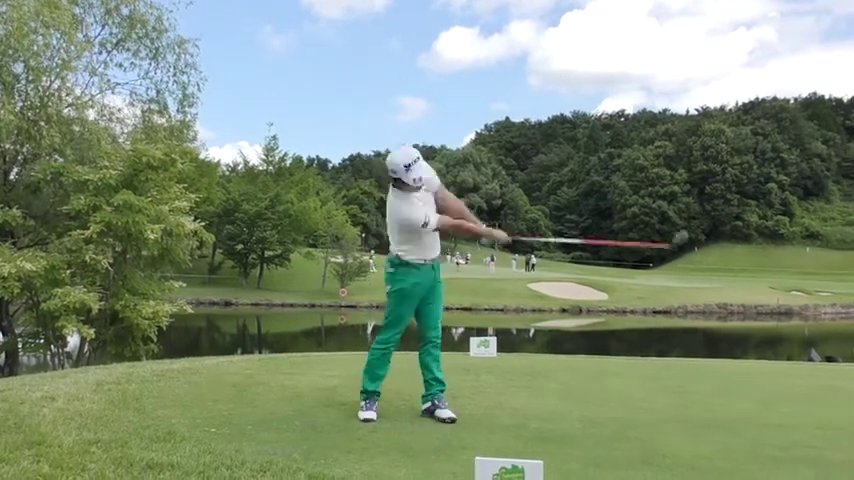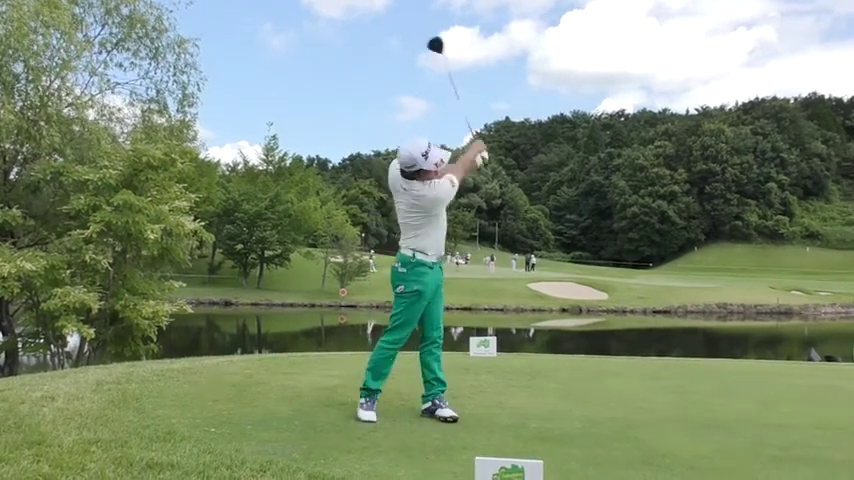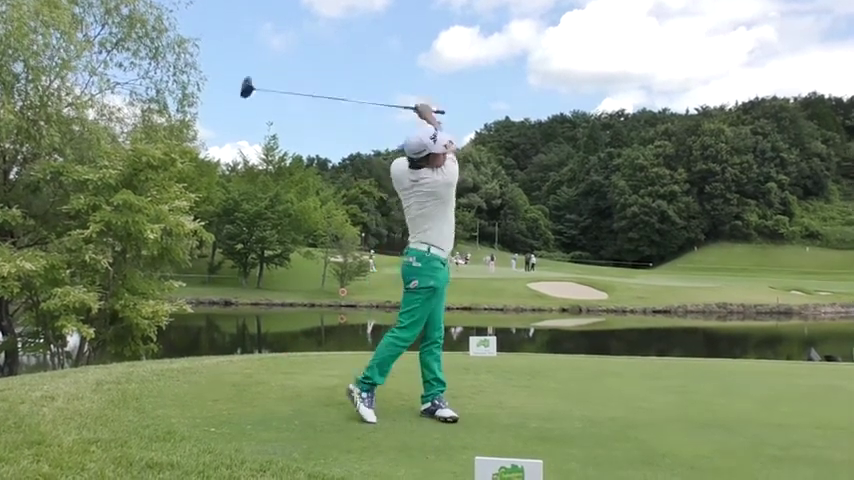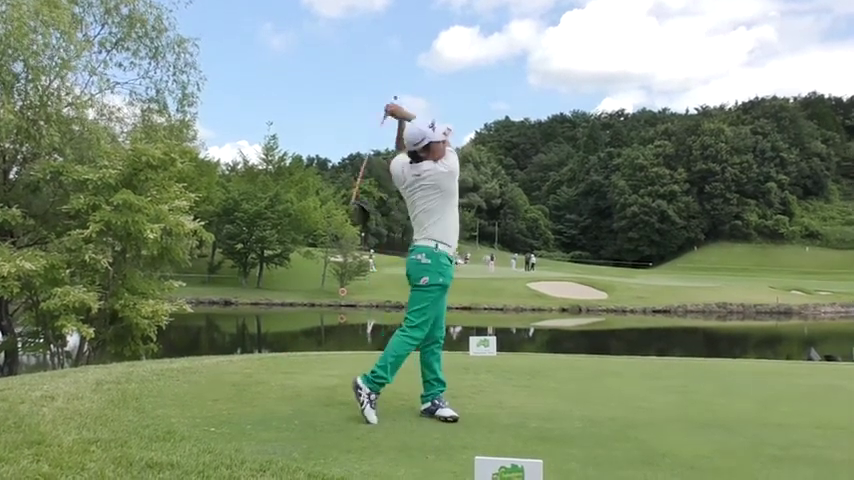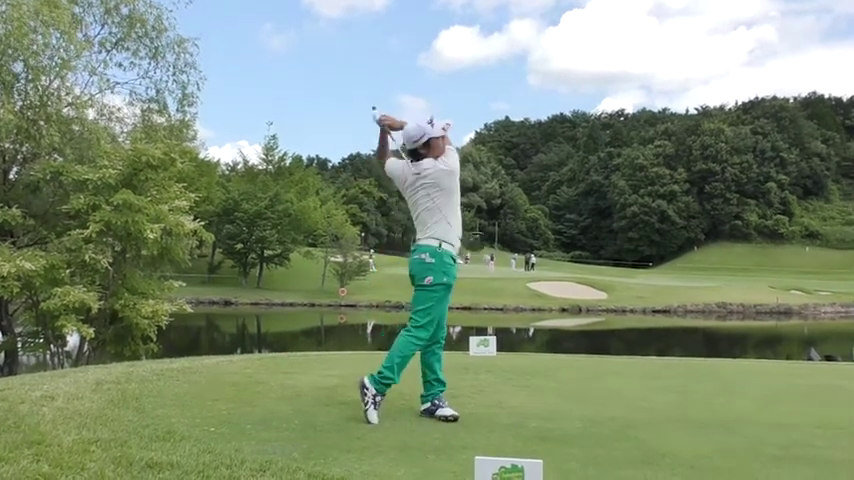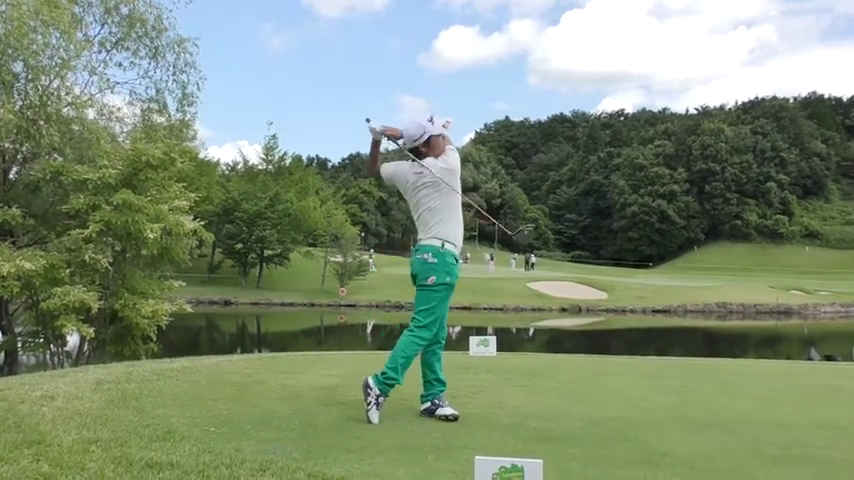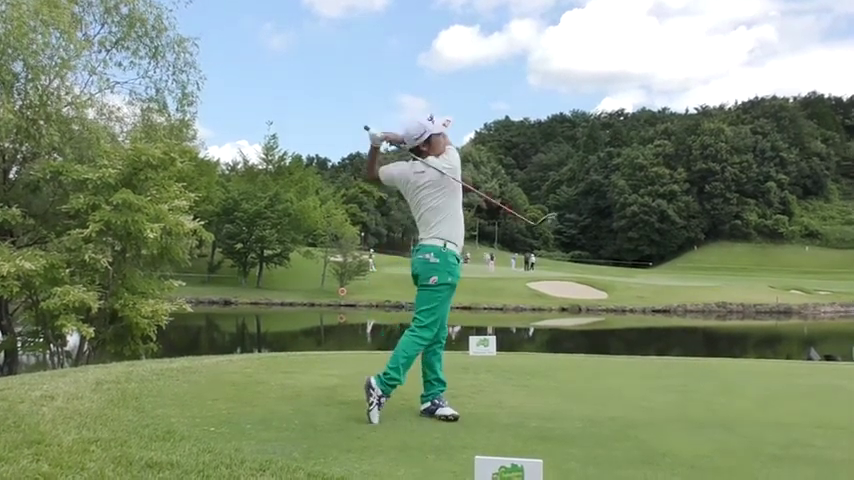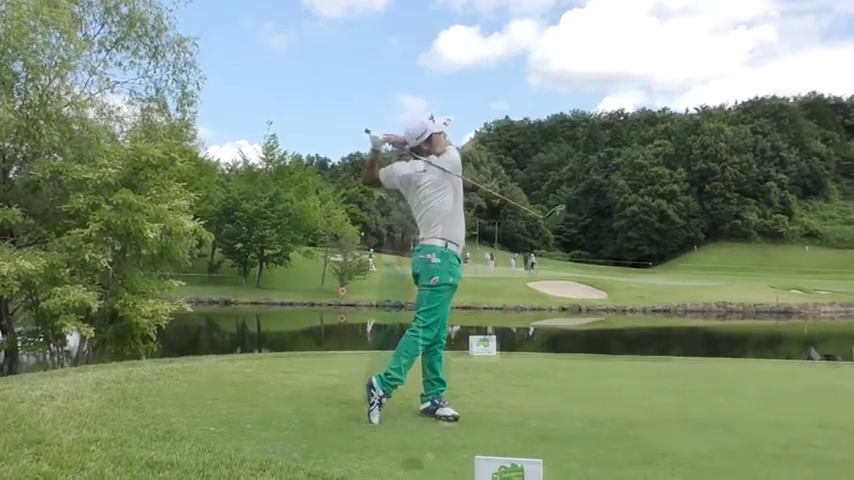
dt=0.1s
person 1, frame 1
left shoulder: (420, 174)
right shoulder: (404, 211)
left elbow: (446, 199)
right elbow: (450, 226)
left wrist: (478, 225)
right wrist: (486, 233)
left hip: (428, 269)
right hip: (405, 271)
left knee: (431, 336)
right knee: (389, 337)
left ankle: (433, 399)
right ankle: (369, 396)
person 1, frame 2
left shoulder: (399, 168)
right shoulder: (430, 193)
left elbow: (446, 170)
right elbow: (457, 173)
left wrist: (471, 155)
right wrist: (474, 150)
left hip: (431, 268)
right hip: (416, 271)
left knee: (433, 337)
right knee: (396, 335)
left ankle: (434, 398)
right ankle: (368, 395)
person 1, frame 3
left shoulder: (400, 169)
right shoulder: (444, 177)
right elbow: (451, 152)
left wrist: (429, 123)
right wrist: (431, 118)
left hip: (424, 261)
right hip: (427, 264)
left knee: (433, 336)
right knee: (405, 330)
left ankle: (433, 398)
right ankle: (364, 386)
person 1, frame 4
left shoulder: (400, 168)
right shoulder: (446, 169)
left elbow: (403, 151)
right elbow: (445, 150)
left wrist: (402, 121)
right wrist: (408, 116)
left hip: (425, 257)
right hip: (435, 260)
left knee: (434, 336)
right knee: (415, 328)
left ankle: (433, 398)
right ankle: (371, 383)
person 1, frame 5
left shoulder: (402, 170)
right shoulder: (446, 167)
left elbow: (383, 160)
right elbow: (448, 142)
left wrist: (385, 131)
right wrist: (401, 126)
left hip: (426, 256)
right hip: (437, 258)
left knee: (435, 335)
right knee: (419, 328)
left ankle: (433, 398)
right ankle: (377, 383)
person 1, frame 6
left shoulder: (402, 171)
right shoulder: (448, 165)
left elbow: (374, 169)
right elbow: (448, 143)
left wrist: (377, 138)
right wrist: (400, 133)
left hip: (426, 255)
right hip: (440, 258)
left knee: (435, 335)
right knee: (422, 328)
left ankle: (433, 398)
right ankle: (381, 383)
person 1, frame 7
left shoulder: (404, 170)
right shoulder: (448, 164)
left elbow: (370, 174)
right elbow: (447, 145)
left wrist: (375, 145)
right wrist: (400, 138)
left hip: (427, 255)
right hip: (441, 257)
left knee: (435, 334)
right knee: (423, 327)
left ankle: (432, 397)
right ankle: (383, 383)
person 1, frame 8
left shoulder: (404, 171)
right shoulder: (449, 163)
left elbow: (370, 177)
right elbow: (447, 146)
left wrist: (376, 148)
right wrist: (402, 140)
left hip: (427, 255)
right hip: (442, 257)
left knee: (435, 334)
right knee: (424, 328)
left ankle: (433, 397)
right ankle: (384, 384)
